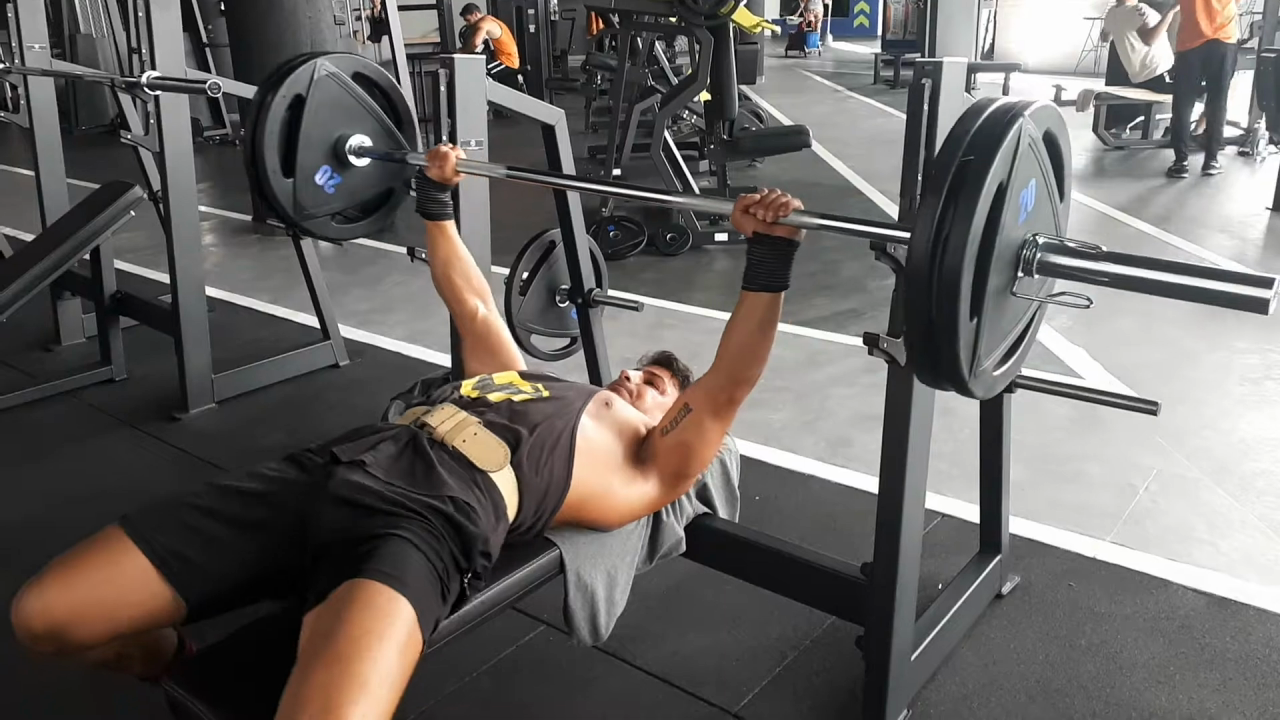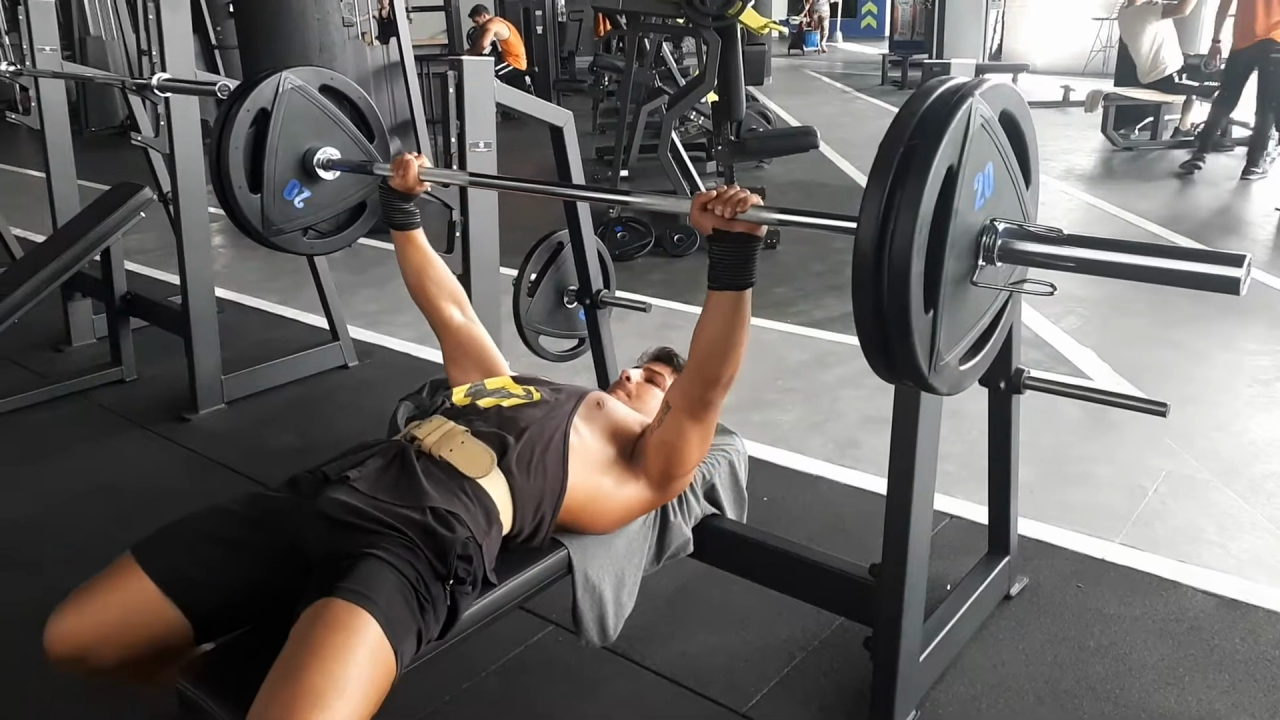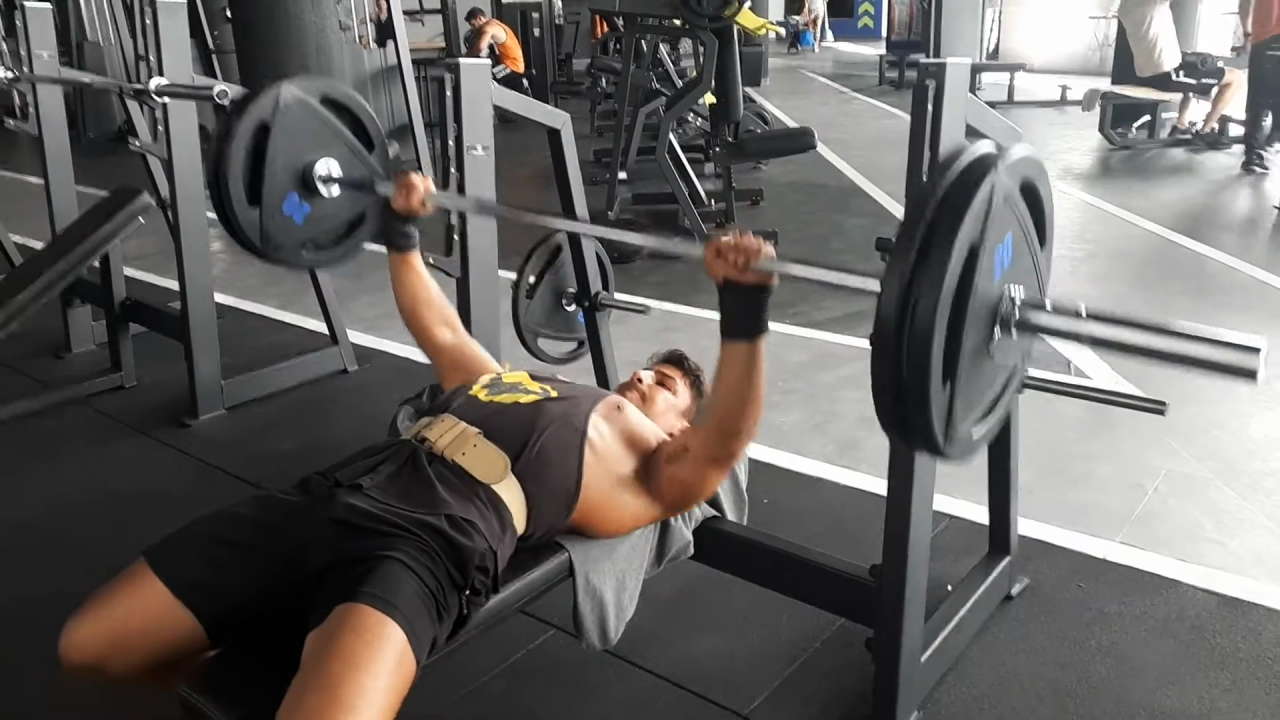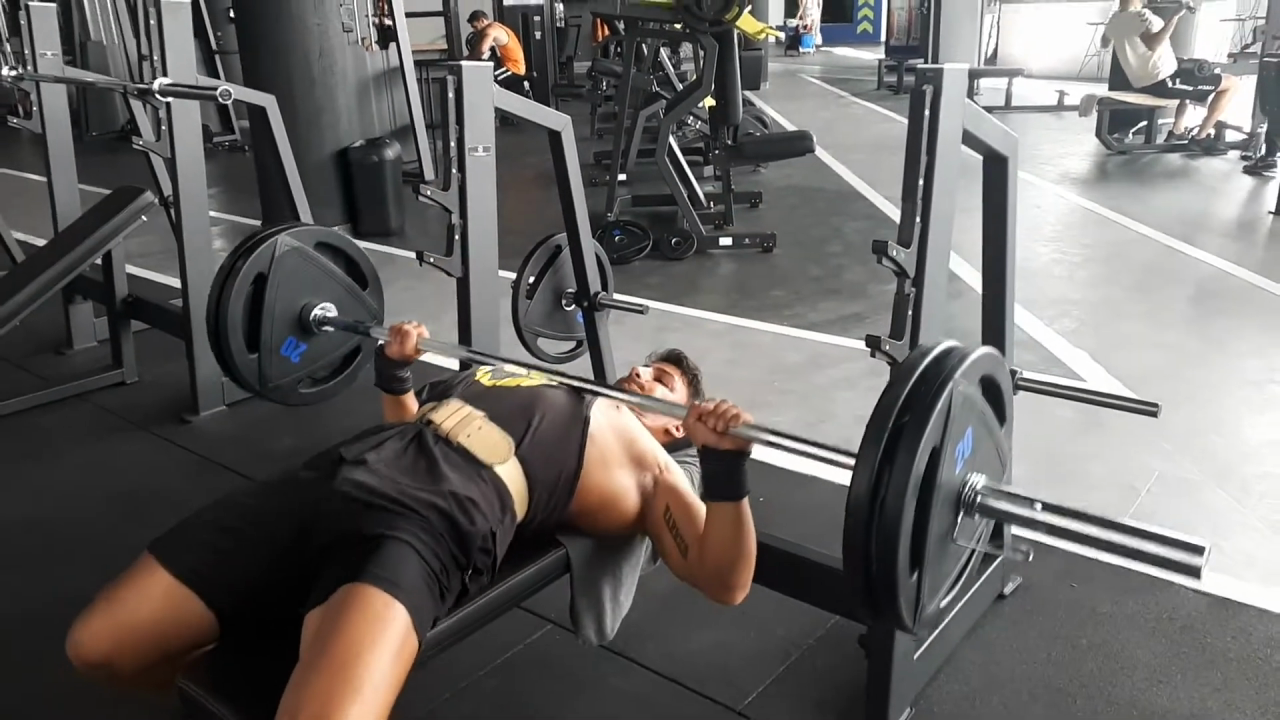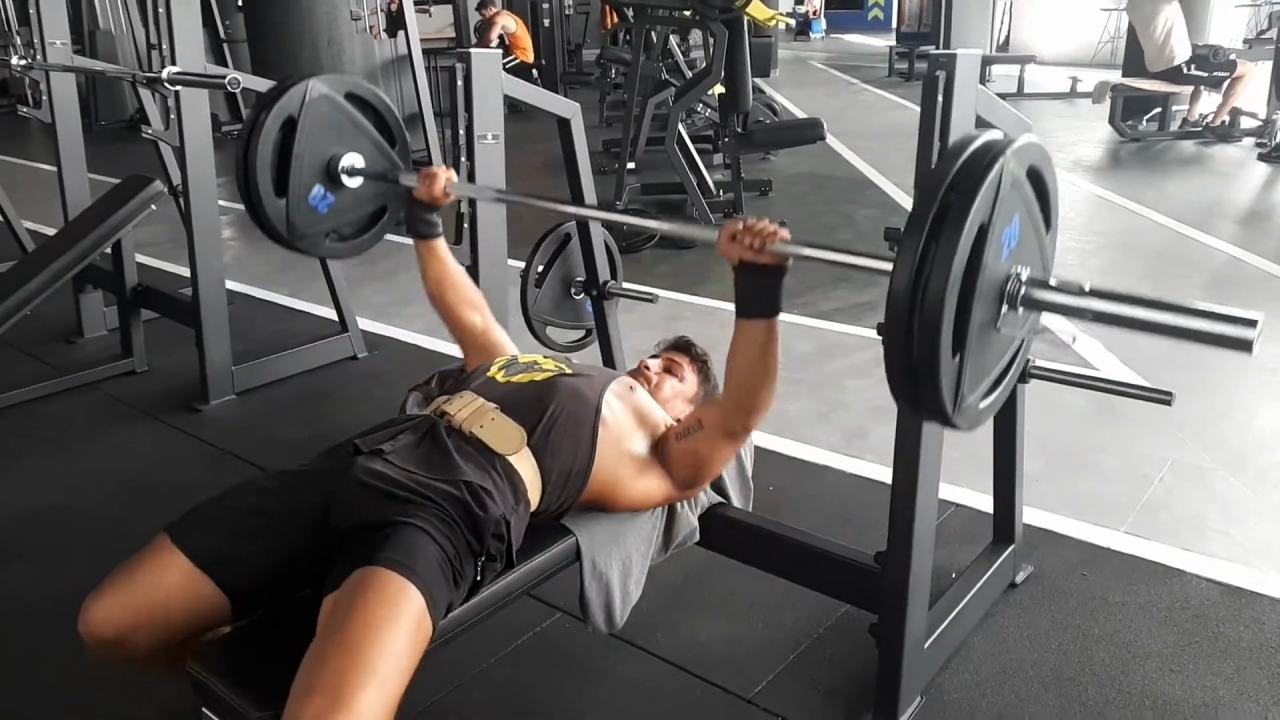
dt=1s
person 1, frame 1
left shoulder: (647, 467)
right shoulder: (522, 384)
left elbow: (727, 390)
right elbow: (471, 305)
left wrist: (769, 259)
right wrist: (435, 198)
left hip: (429, 516)
right hip: (332, 470)
right knee: (43, 616)
person 1, frame 2
left shoulder: (642, 468)
right shoulder: (516, 389)
left elbow: (707, 390)
right elbow: (450, 312)
left wrist: (732, 256)
right wrist: (401, 208)
left hip: (428, 533)
right hip: (335, 488)
right knee: (73, 638)
person 1, frame 3
left shoulder: (651, 470)
right shoulder: (515, 386)
left elbow: (726, 441)
right elbow: (438, 330)
left wrist: (745, 309)
right wrist: (401, 229)
left hip: (432, 538)
right hip: (338, 493)
right knee: (87, 648)
person 1, frame 4
left shoulder: (646, 464)
right shoulder: (547, 393)
left elbow: (725, 581)
left wrist: (726, 466)
right wrist: (394, 370)
left hip: (434, 517)
right hip: (338, 475)
right knee: (99, 647)
person 1, frame 5
left shoulder: (663, 455)
right shoulder: (531, 373)
left elbow: (742, 415)
right elbow: (465, 315)
left wrist: (758, 289)
right wrist: (425, 219)
left hip: (450, 505)
right hip: (359, 462)
right knee: (109, 625)
